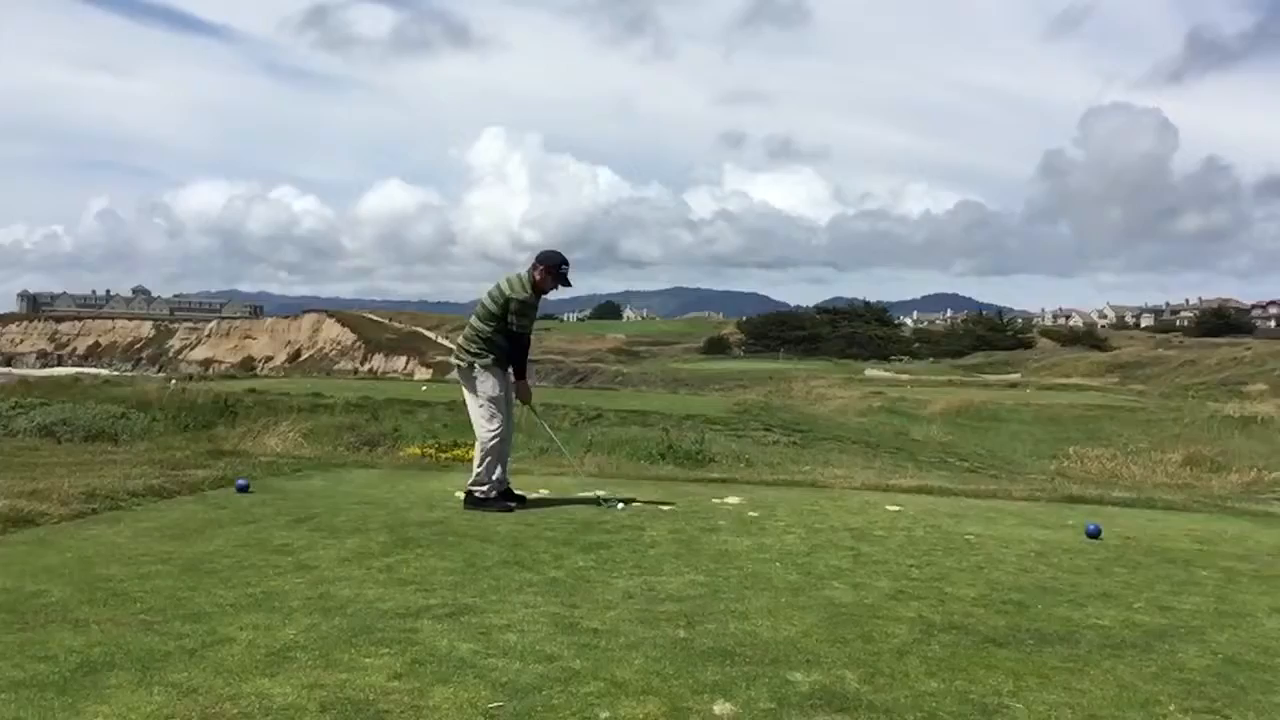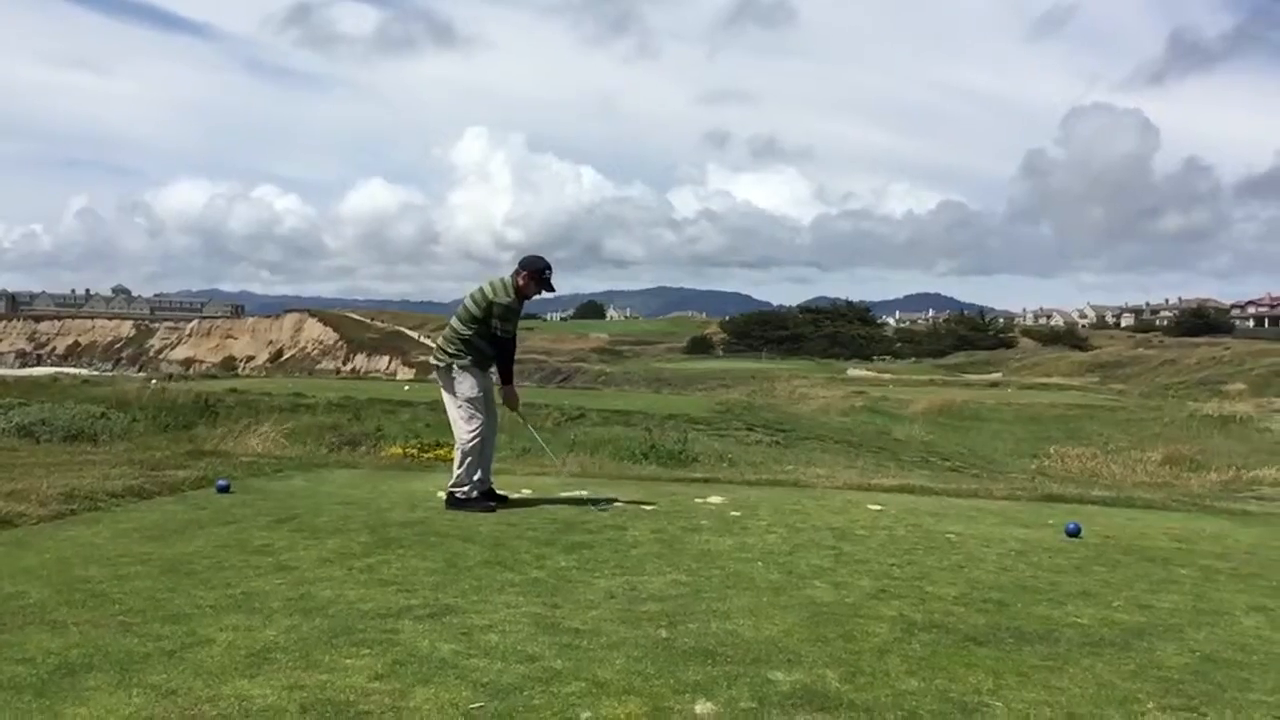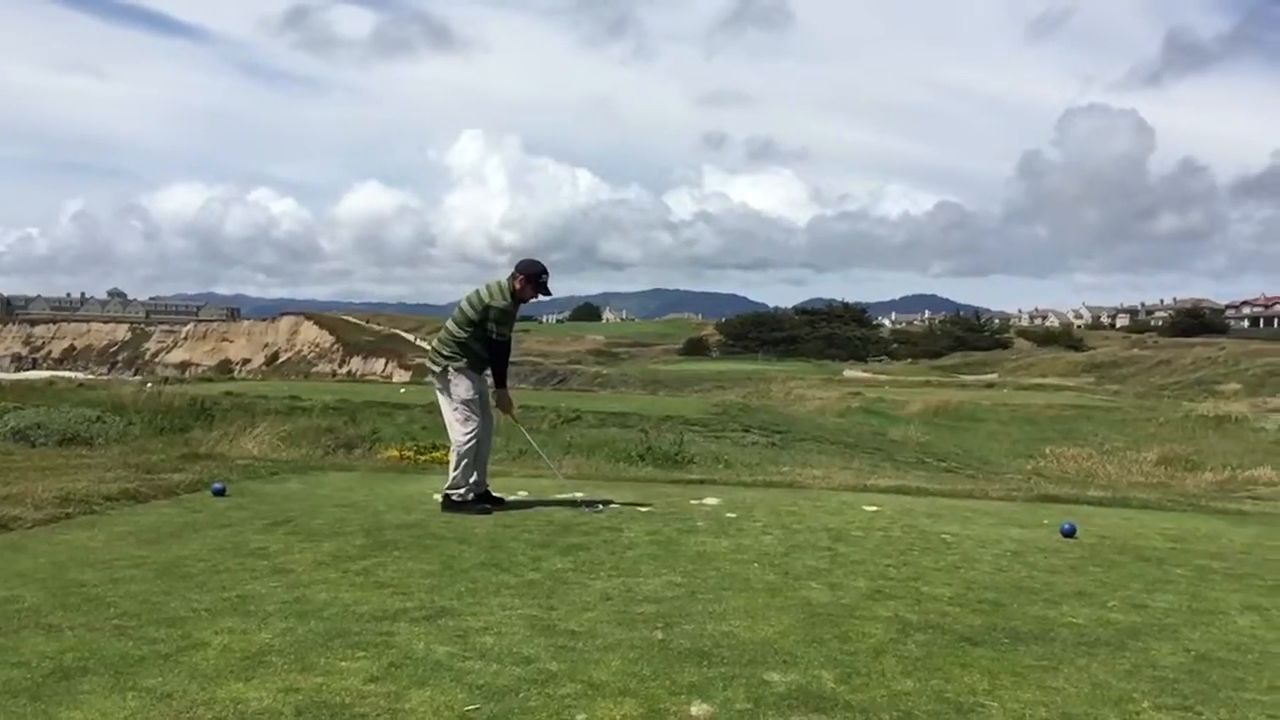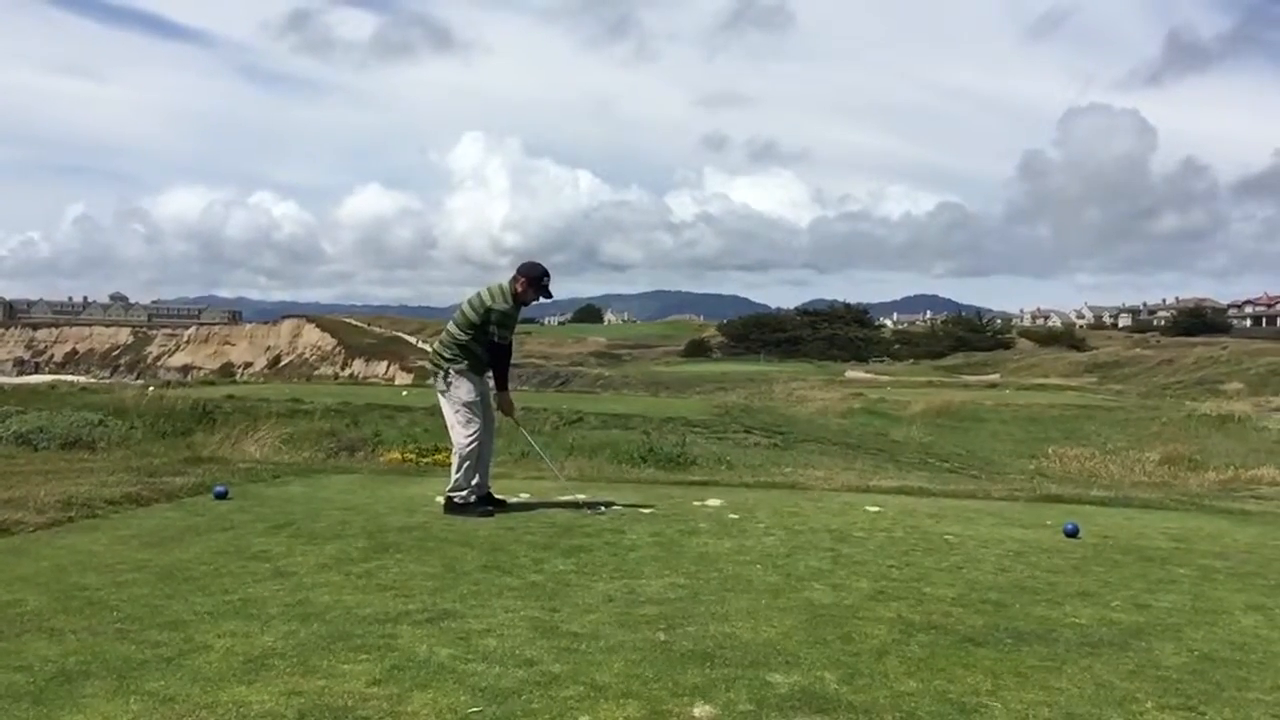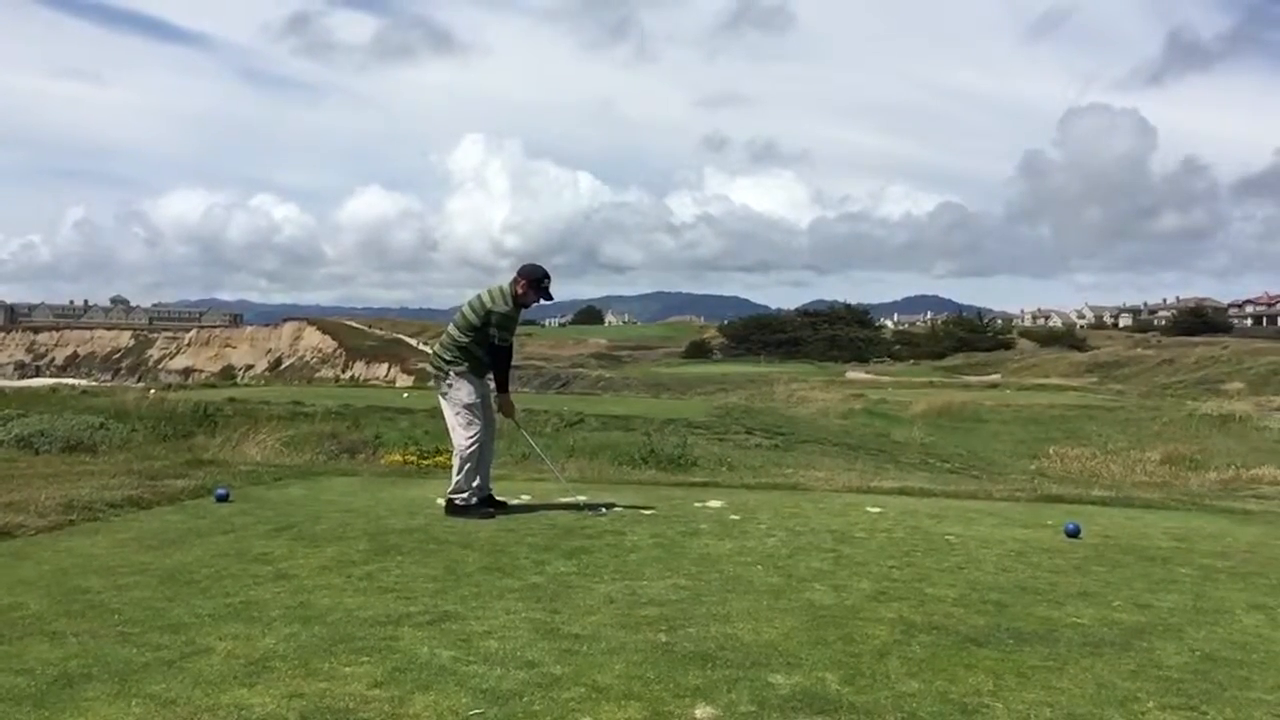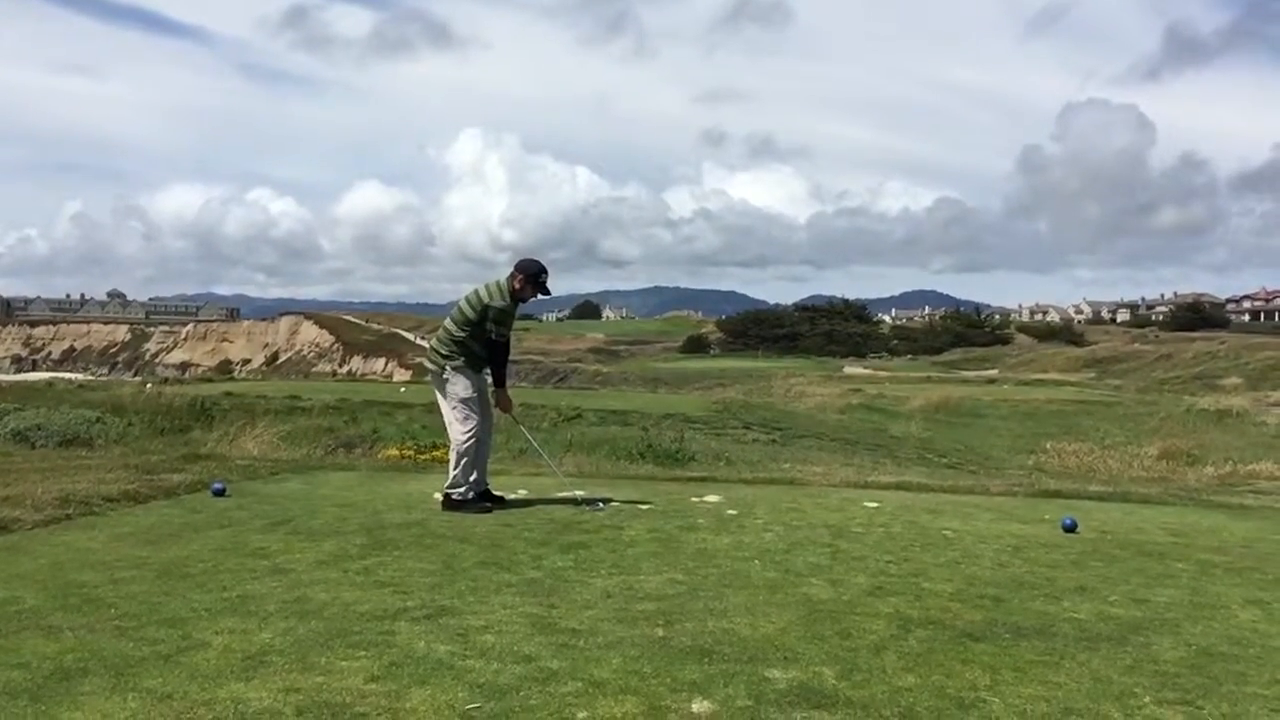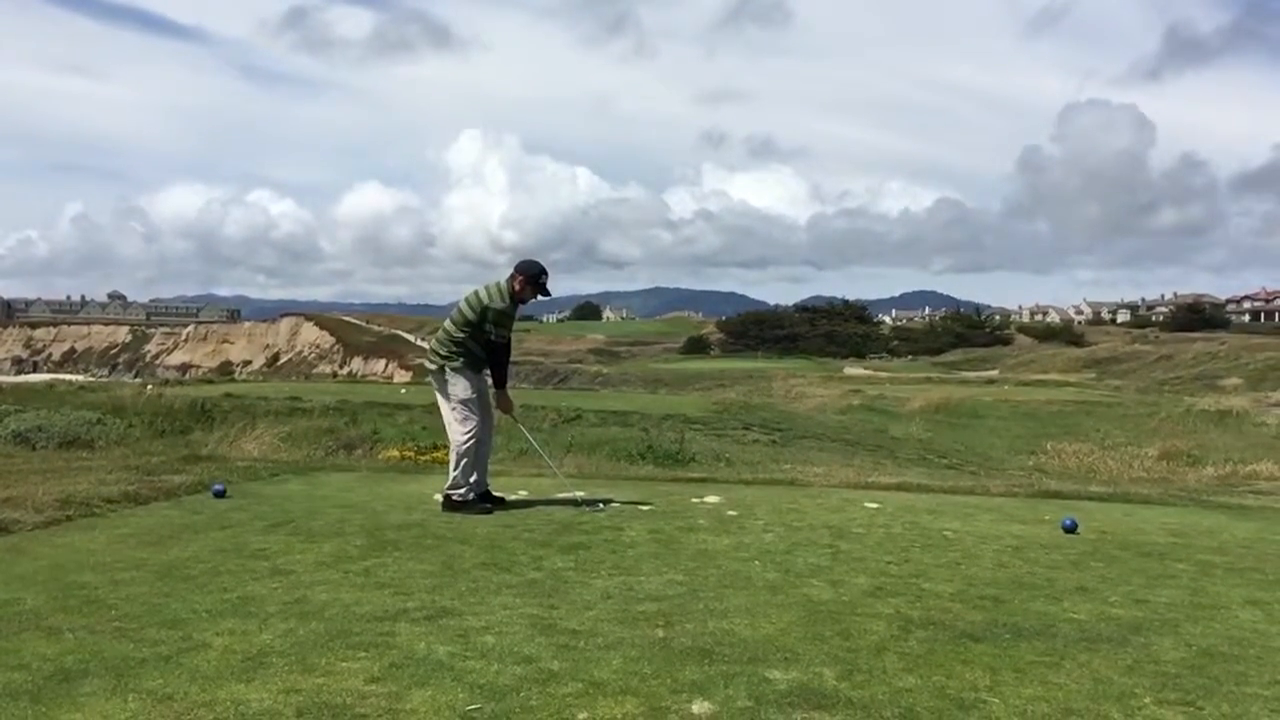
dt=0.5s
person 1, frame 1
left shoulder: (522, 287)
right shoulder: (522, 295)
left elbow: (519, 339)
right elbow: (517, 340)
left wrist: (518, 379)
right wrist: (521, 381)
left hip: (490, 361)
right hip: (478, 361)
left knee: (503, 425)
right knee: (493, 426)
left ankle: (498, 486)
right ankle: (478, 492)
person 1, frame 2
left shoulder: (506, 292)
right shoulder: (504, 299)
left elbow: (504, 344)
right elbow: (502, 346)
left wrist: (506, 384)
right wrist: (508, 386)
left hip: (471, 362)
right hip: (457, 362)
left knee: (487, 425)
right knee: (472, 426)
left ankle: (480, 487)
right ankle: (460, 493)
person 1, frame 3
left shoulder: (501, 294)
right shoulder: (501, 302)
left elbow: (499, 347)
right elbow: (497, 348)
left wrist: (500, 388)
right wrist: (501, 389)
left hip: (466, 364)
right hip: (453, 364)
left knee: (483, 426)
right knee: (468, 428)
left ankle: (476, 489)
right ankle: (456, 495)
person 1, frame 4
left shoulder: (504, 298)
right shoulder: (502, 305)
left elbow: (500, 350)
right elbow: (498, 351)
left wrist: (501, 390)
right wrist: (503, 392)
left hip: (467, 367)
right hip: (453, 366)
left knee: (485, 428)
right knee: (469, 430)
left ankle: (478, 491)
right ankle: (458, 498)
person 1, frame 5
left shoulder: (503, 299)
right shoulder: (502, 307)
left elbow: (500, 352)
right elbow: (498, 353)
left wrist: (501, 392)
right wrist: (503, 394)
left hip: (467, 368)
right hip: (454, 368)
left knee: (486, 430)
right knee: (470, 432)
left ankle: (479, 493)
right ankle: (459, 500)
person 1, frame 6
left shoulder: (501, 294)
right shoulder: (499, 302)
left elbow: (498, 347)
right elbow: (496, 348)
left wrist: (499, 386)
right wrist: (501, 389)
left hip: (464, 363)
right hip: (451, 362)
left knee: (483, 425)
right knee: (467, 427)
left ankle: (476, 488)
right ankle: (456, 494)
person 1, frame 7
left shoulder: (501, 297)
right shoulder: (499, 304)
left elbow: (501, 348)
right elbow: (495, 350)
left wrist: (499, 388)
right wrist: (501, 390)
left hip: (465, 364)
right hip: (450, 363)
left knee: (484, 426)
right knee: (467, 427)
left ankle: (477, 489)
right ankle: (456, 496)
